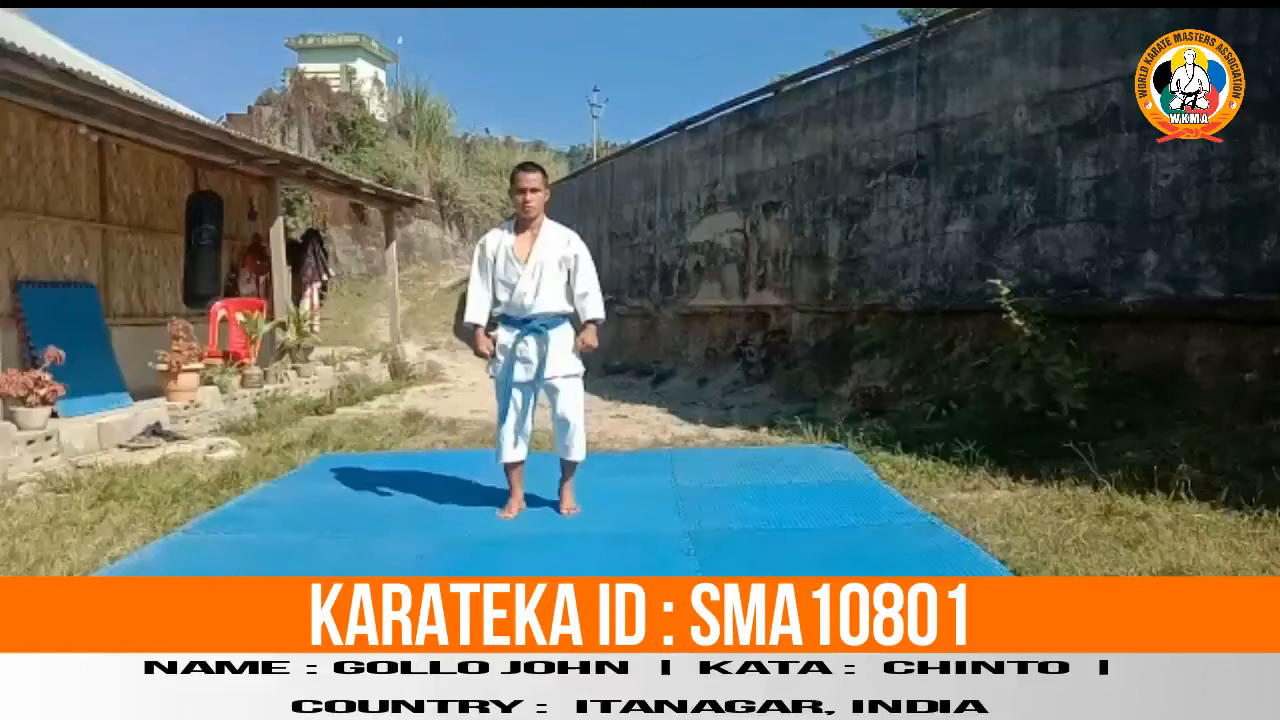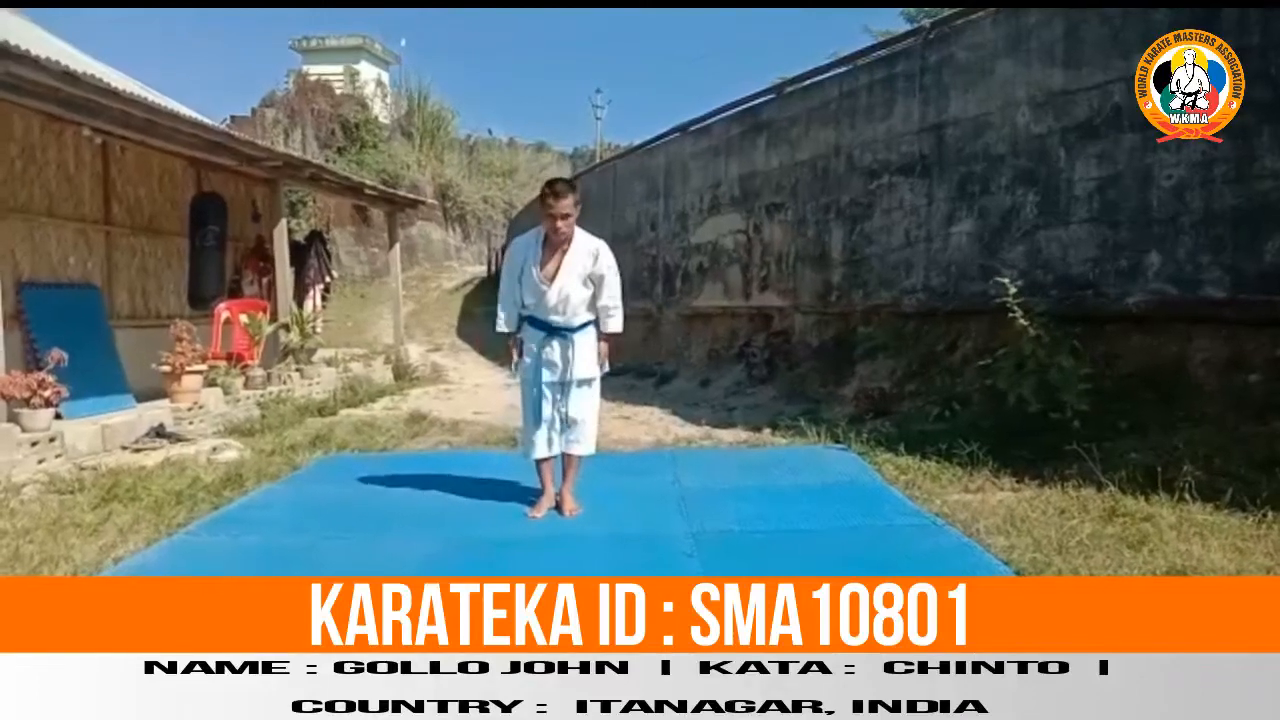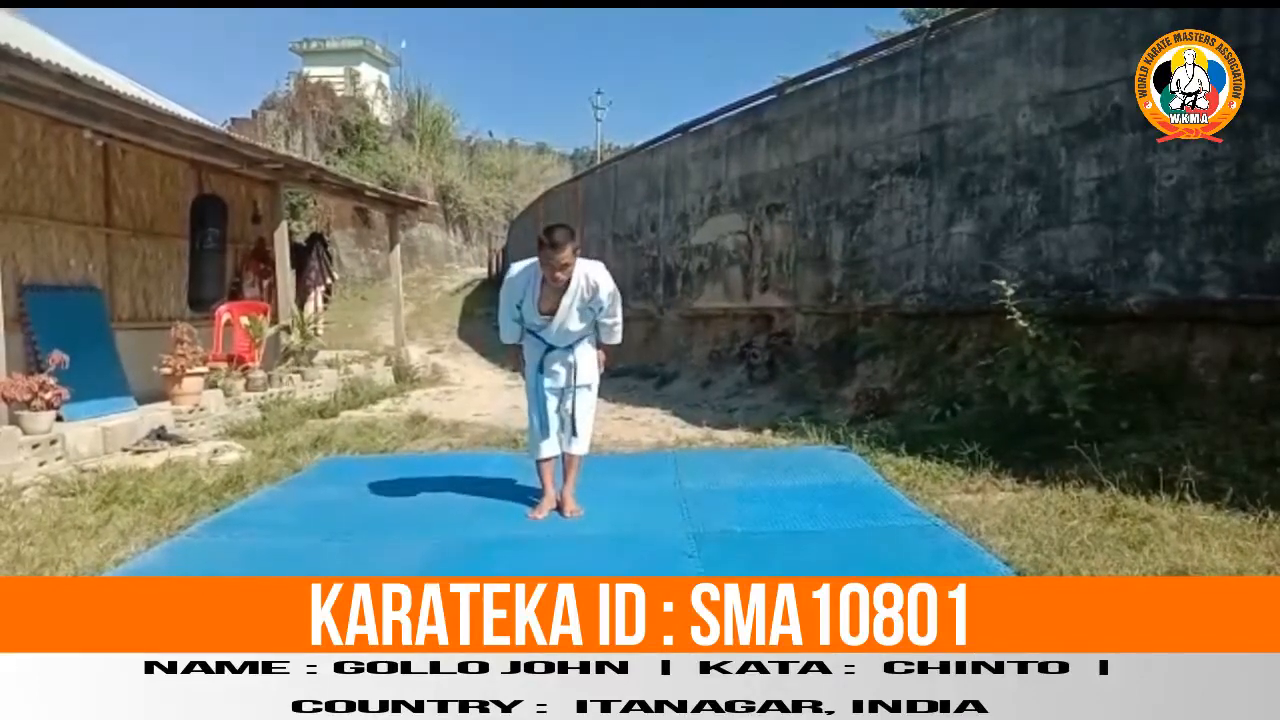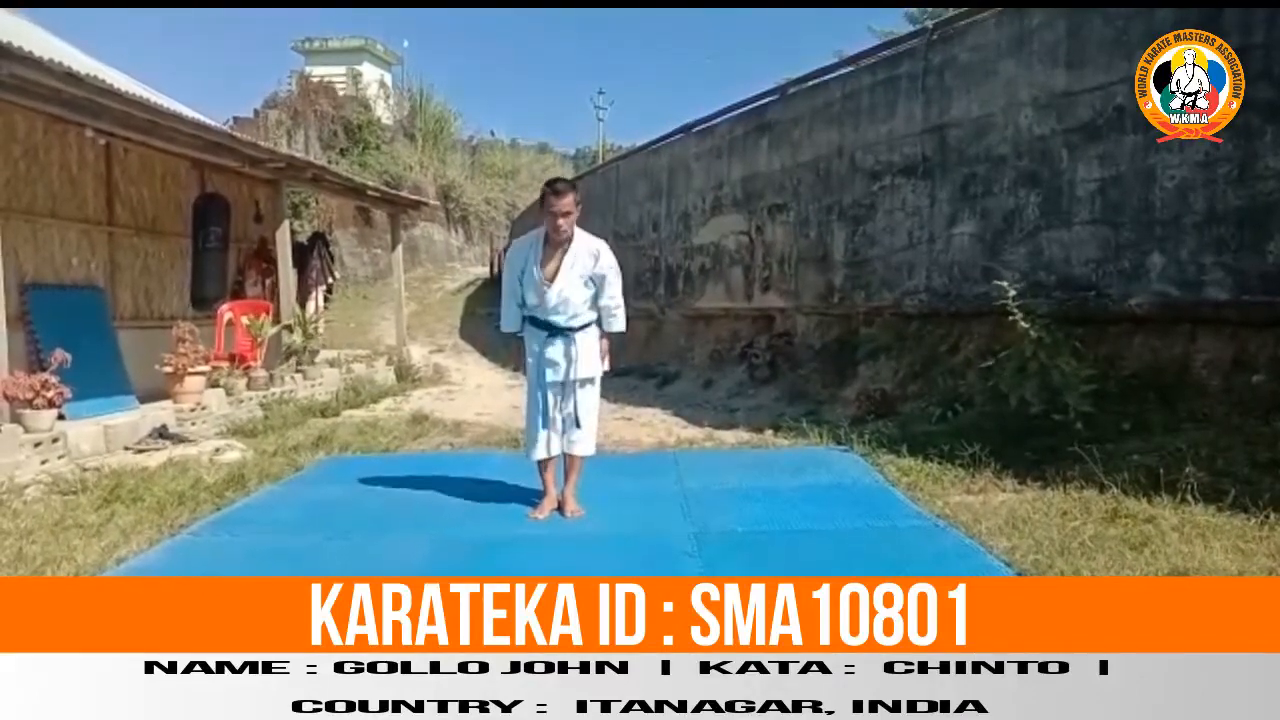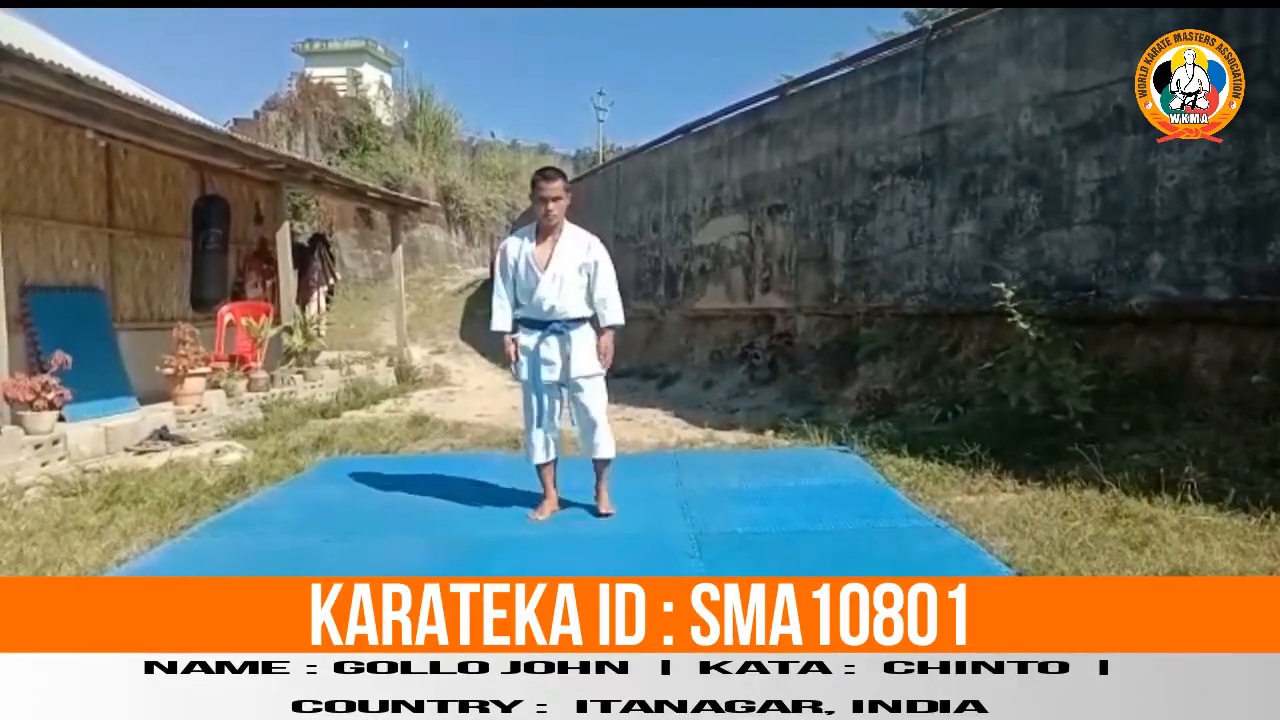
dt=1s
person 1, frame 1
left shoulder: (567, 240)
right shoulder: (492, 242)
left elbow: (585, 284)
right elbow: (480, 288)
left wrist: (590, 325)
right wrist: (478, 330)
left hip: (557, 338)
right hip: (511, 339)
left knee: (568, 414)
right knee: (510, 418)
left ankle: (566, 488)
right ankle: (516, 495)
person 1, frame 2
left shoulder: (595, 250)
right shoulder: (520, 247)
left elbow: (609, 298)
right elbow: (508, 297)
left wrist: (605, 339)
right wrist: (511, 338)
left hip: (580, 340)
right hip: (537, 340)
left knee: (578, 416)
right knee: (538, 417)
left ankle: (567, 490)
right ankle: (547, 491)
person 1, frame 3
left shoulder: (596, 279)
right shoulder: (517, 278)
left elbow: (610, 316)
right elbow: (509, 315)
left wrist: (602, 348)
right wrist: (514, 348)
left hip: (581, 350)
right hip: (539, 350)
left knee: (577, 419)
right knee: (541, 419)
left ankle: (568, 492)
right ankle: (548, 493)
person 1, frame 4
left shoulder: (596, 251)
right shoulder: (521, 250)
left elbow: (611, 299)
right elbow: (512, 298)
left wrist: (605, 338)
right wrist: (517, 340)
left hip: (582, 342)
right hip: (540, 341)
left knee: (580, 415)
right knee: (541, 415)
left ankle: (569, 491)
right ankle: (549, 492)
person 1, frame 5
left shoulder: (587, 244)
right shoulder: (512, 246)
left elbow: (605, 291)
right elbow: (503, 295)
left wrist: (608, 333)
right wrist: (507, 338)
left hip: (578, 340)
right hip: (534, 342)
left knee: (593, 414)
right knee: (539, 421)
left ankle: (602, 489)
right ankle: (550, 495)
